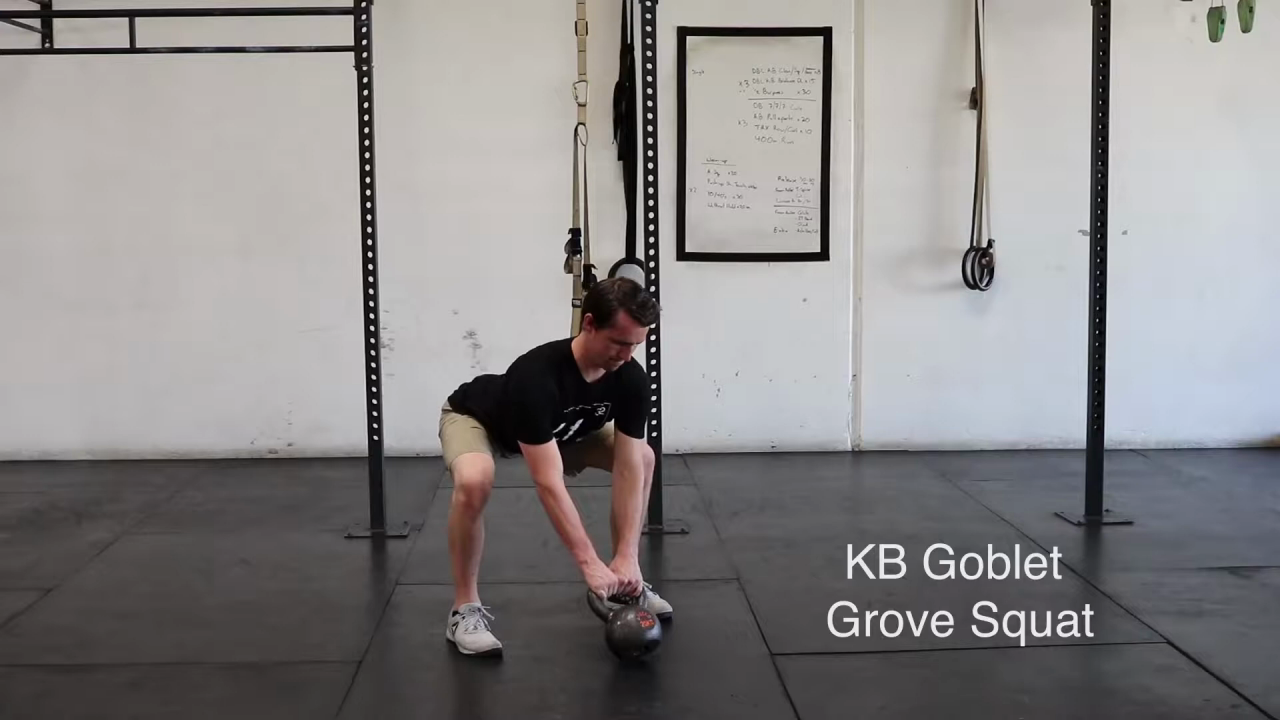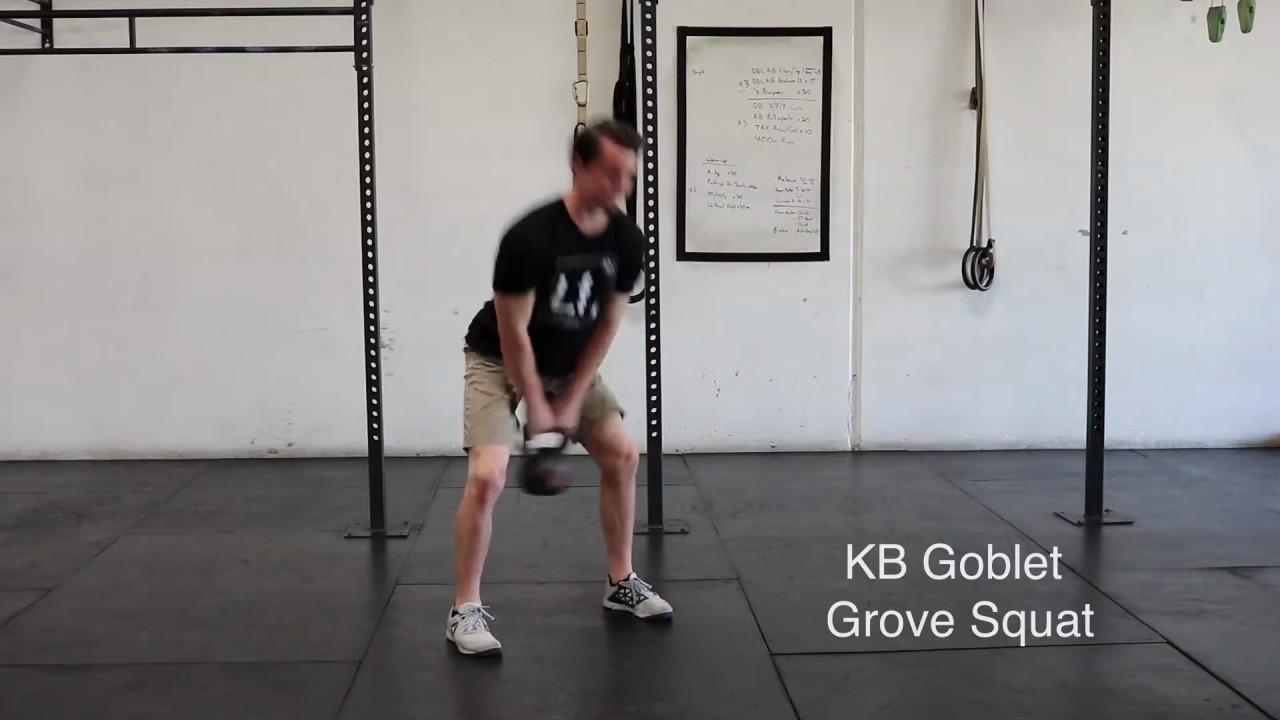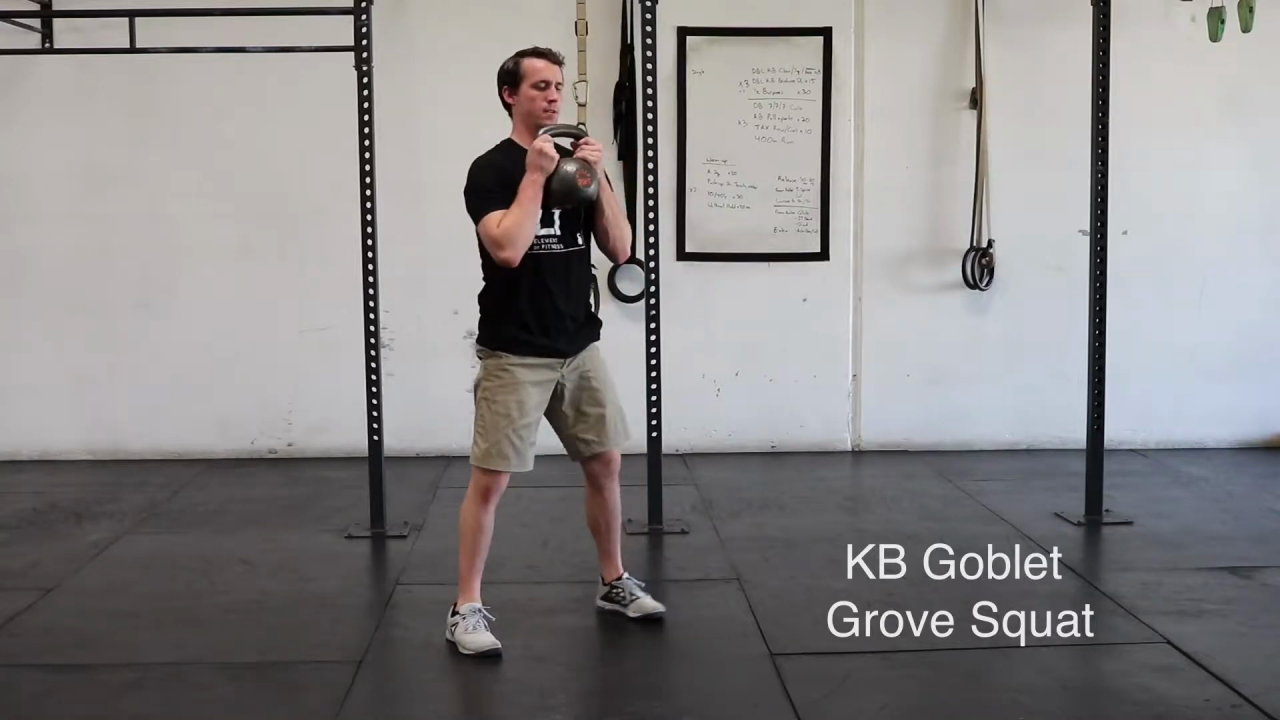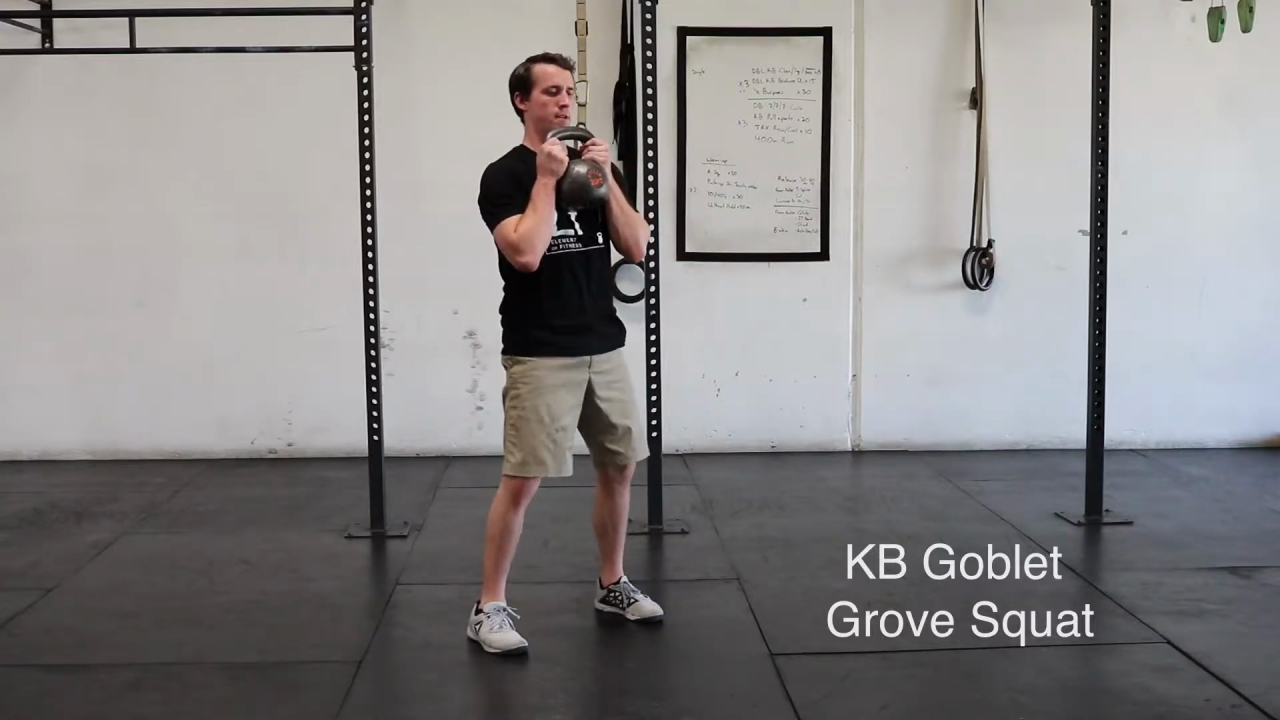
dt=1s
person 1, frame 1
left shoulder: (630, 379)
right shoulder: (535, 377)
left elbow: (629, 468)
right elbow: (550, 484)
left wrist: (626, 557)
right wrist: (590, 564)
right hip: (474, 417)
left knee: (644, 459)
right knee: (473, 482)
left ankle: (625, 580)
right ankle: (466, 609)
person 1, frame 2
left shoulder: (625, 239)
right shoulder: (531, 238)
left elbow: (606, 325)
right elbow: (514, 335)
left wrist: (573, 402)
right wrist: (534, 406)
left hip: (567, 361)
right hip: (498, 359)
left knee: (623, 457)
right knee: (487, 477)
left ankle: (621, 583)
right ankle: (465, 608)
person 1, frame 3
left shoulder: (580, 164)
right shoulder: (491, 170)
left elbow: (620, 250)
right elbow: (507, 250)
left wrist: (597, 176)
right wrist: (535, 174)
left hip: (578, 348)
right hip: (514, 354)
left knee: (605, 465)
right knee: (490, 481)
left ankle: (614, 582)
right ankle: (466, 608)
person 1, frame 4
left shoulder: (594, 164)
right shoulder: (506, 175)
left elbow: (636, 248)
right elbow: (524, 253)
left wrist: (606, 179)
right wrist: (547, 179)
left hip: (604, 349)
right hip: (541, 356)
left knee: (619, 470)
right knee: (521, 483)
left ankle: (613, 586)
right ankle: (489, 607)
